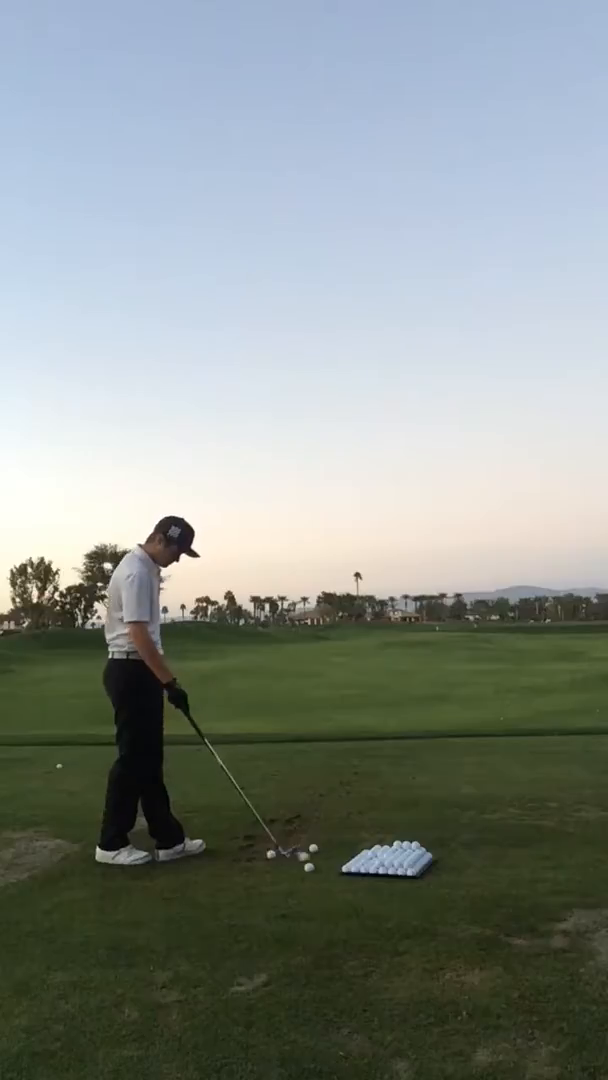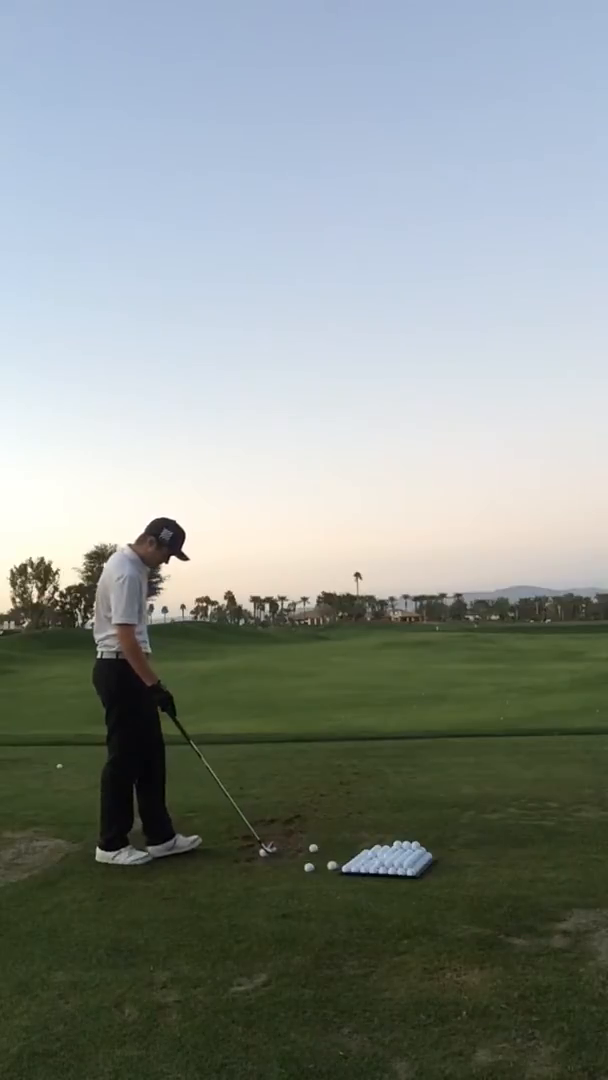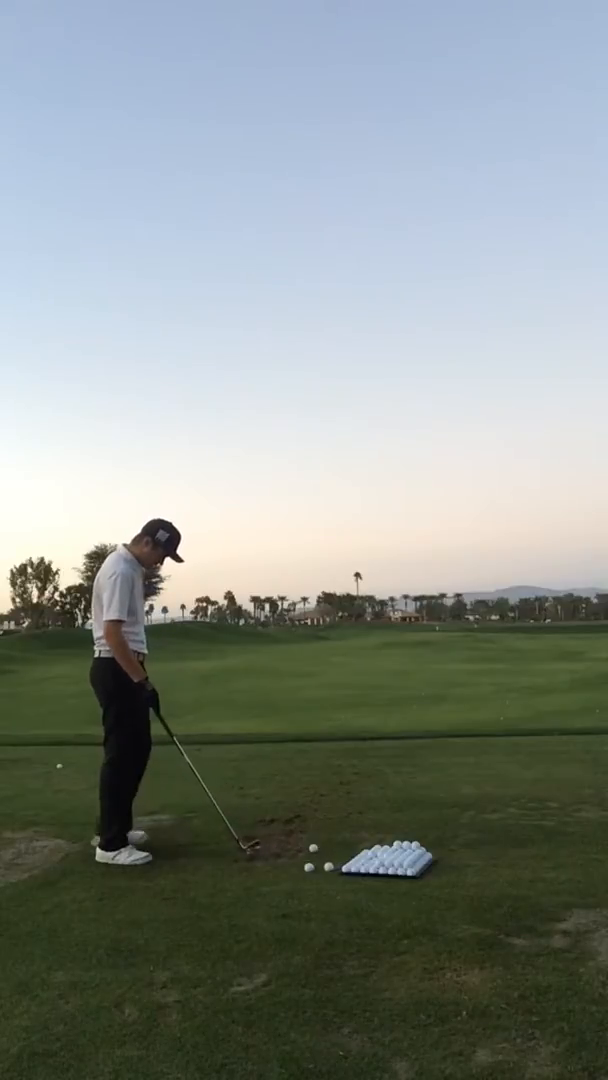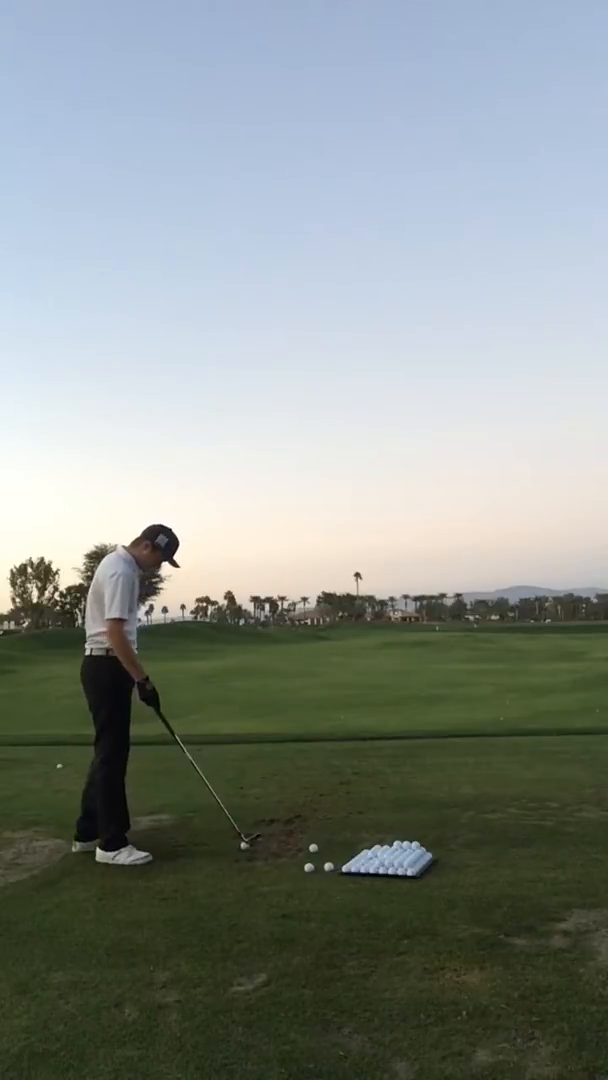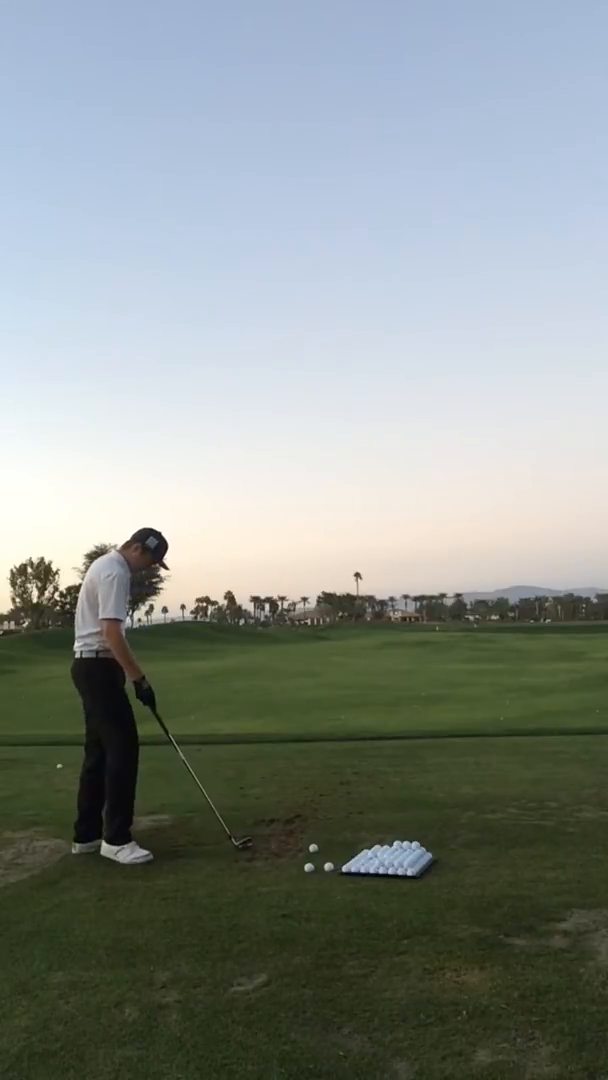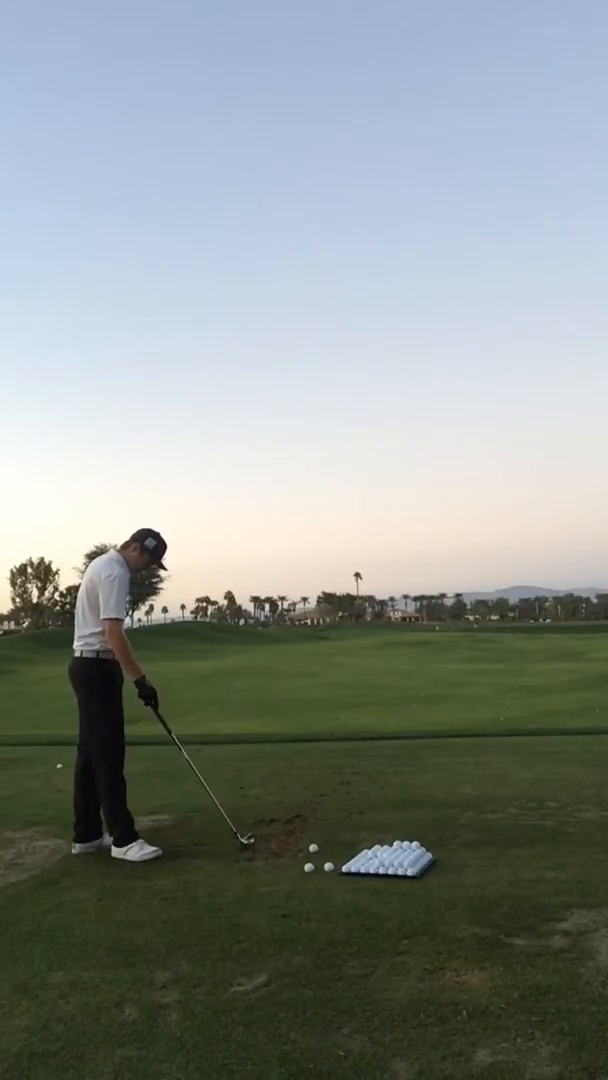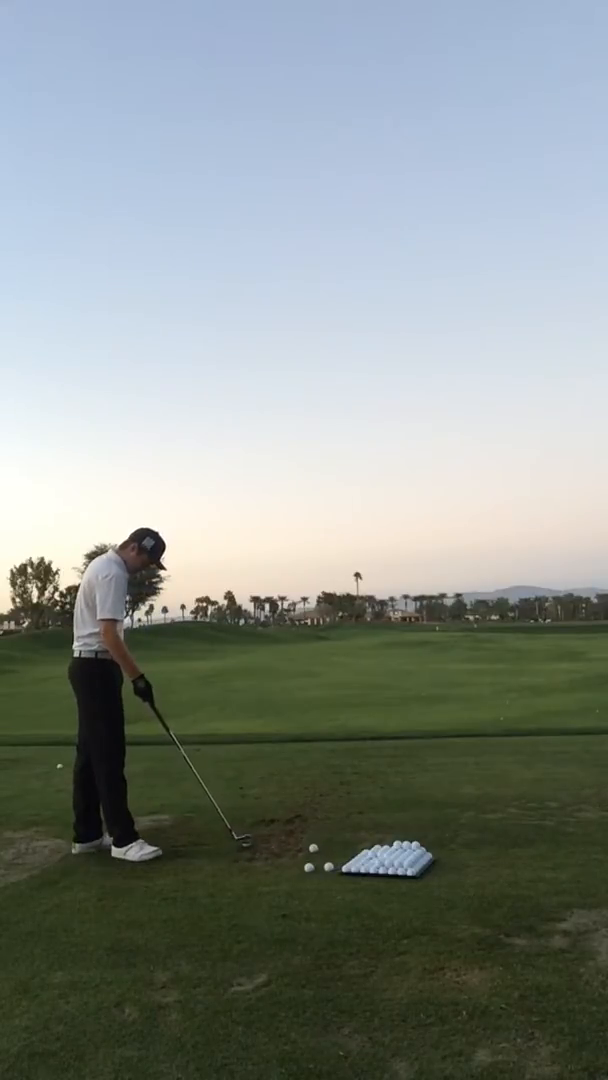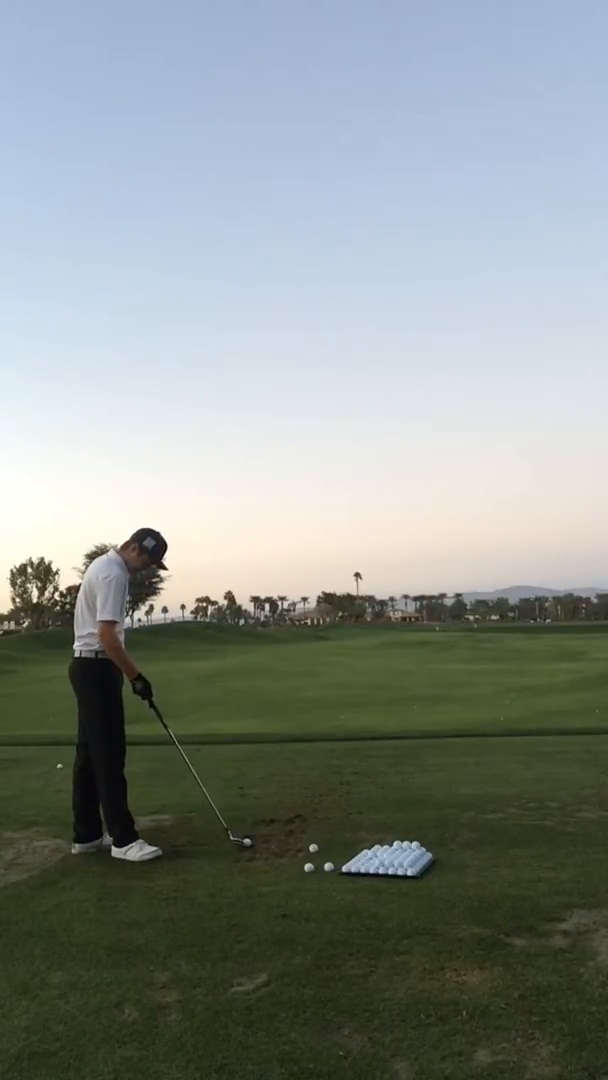
dt=0.4s
person 1, frame 1
left shoulder: (144, 567)
right shoulder: (136, 573)
right elbow: (139, 636)
right wrist: (171, 682)
left hip: (139, 671)
right hip: (131, 671)
left knee: (149, 758)
right knee: (133, 757)
left ankle: (169, 839)
right ankle: (111, 843)
person 1, frame 2
left shoulder: (131, 565)
right shoulder: (126, 573)
right elbow: (125, 637)
right wrist: (155, 685)
left hip: (128, 671)
right hip: (120, 672)
left knee: (150, 753)
right knee: (124, 757)
left ankle: (159, 836)
right ankle: (111, 844)
person 1, frame 3
left shoulder: (128, 566)
right shoulder: (121, 572)
right elbow: (112, 633)
right wrist: (142, 681)
left hip: (124, 670)
right hip: (117, 671)
left knee: (136, 749)
right knee: (122, 754)
left ankle: (113, 826)
right ankle: (111, 843)
person 1, frame 4
left shoulder: (119, 564)
right shoulder: (122, 572)
right elbow: (116, 633)
right wrist: (143, 680)
left hip: (103, 666)
right hip: (107, 668)
left knee: (108, 752)
right knee: (113, 753)
left ankle: (88, 832)
right ankle: (111, 843)
person 1, frame 5
left shoulder: (105, 565)
right shoulder: (114, 573)
right elbow: (112, 633)
right wrist: (139, 679)
left hip: (92, 666)
right hip: (99, 667)
left knee: (99, 751)
right knee: (123, 747)
left ankle: (87, 834)
right ankle: (117, 838)
person 1, frame 6
left shoulder: (103, 565)
right shoulder: (115, 573)
right elbow: (113, 633)
right wrist: (141, 680)
left hip: (87, 665)
right hip: (97, 667)
left knee: (91, 752)
right knee: (109, 754)
left ankle: (87, 834)
right ankle: (123, 838)
person 1, frame 7
left shoulder: (102, 565)
right shoulder: (112, 573)
right elbow: (109, 633)
left wrist: (130, 673)
right wrist: (137, 676)
left hip: (88, 666)
right hip: (97, 668)
left knee: (91, 753)
right knee: (109, 754)
left ankle: (87, 834)
right ankle: (123, 839)
person 1, frame 8
left shoulder: (104, 565)
right shoulder: (113, 574)
right elbow: (107, 635)
left wrist: (128, 673)
right wrist: (136, 676)
left hip: (87, 665)
right hip: (97, 668)
left knee: (90, 753)
right knee: (109, 754)
left ankle: (86, 834)
right ankle: (123, 838)
